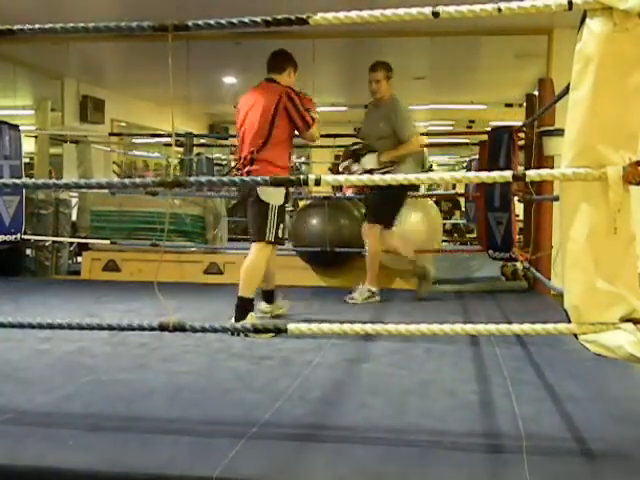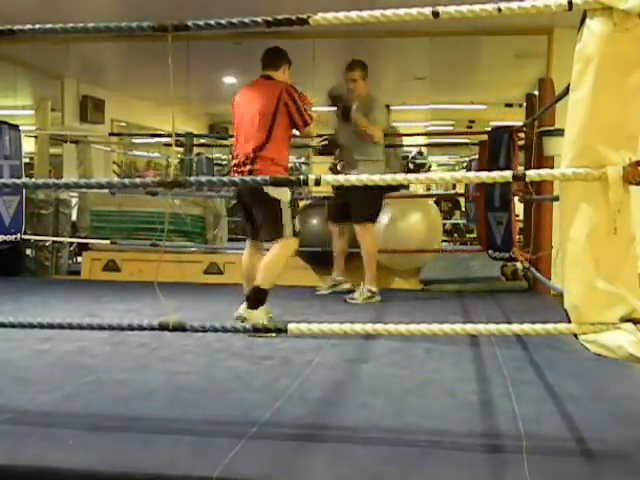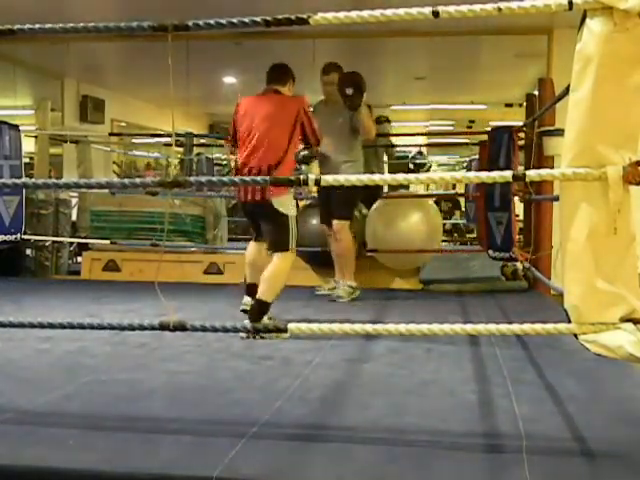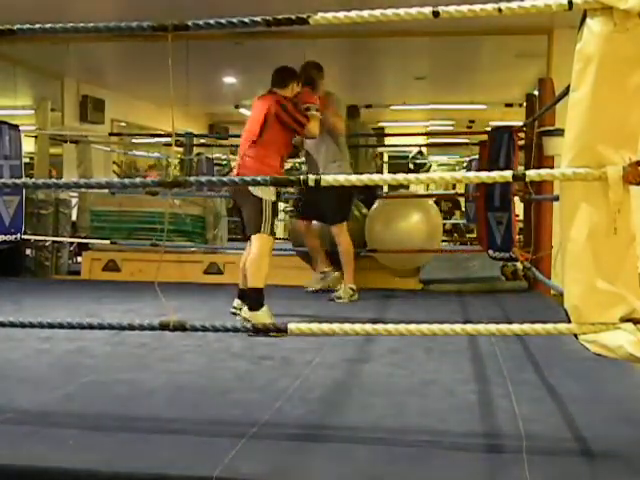
dt=0.3s
person 1, frame 1
left shoulder: (247, 97)
right shoulder: (285, 94)
right elbow: (311, 134)
right wrist: (309, 108)
left hip: (247, 176)
right hip: (269, 177)
left knee: (264, 245)
right knee: (262, 247)
left ankle: (270, 301)
right ankle: (242, 316)
person 1, frame 2
left shoulder: (242, 94)
right shoulder: (284, 91)
right elbow: (309, 131)
right wrist: (305, 108)
left hip: (242, 176)
right hip: (267, 175)
left knee: (254, 243)
right knee: (286, 242)
left ankle: (252, 305)
right ankle: (254, 305)
person 1, frame 3
left shoulder: (244, 104)
right shoulder: (296, 107)
left elbow: (233, 144)
right elbow: (317, 145)
left hip: (245, 188)
right hip: (275, 190)
left knee: (260, 238)
right knee: (283, 256)
left ankle: (251, 297)
right ankle: (257, 319)
person 1, frame 4
left shoulder: (262, 102)
right shoulder: (281, 103)
right elbow: (312, 130)
right wrist: (312, 111)
left hip: (243, 179)
right hip: (258, 178)
left knee: (255, 241)
right knee: (262, 240)
left ankle: (242, 299)
right ankle: (255, 307)
person 2, frame 1
left shoulder: (398, 110)
right shoulder: (370, 109)
left elbow: (414, 145)
right elbow: (364, 139)
left wrist: (381, 158)
right hip: (378, 177)
left knee: (371, 229)
right knee: (381, 232)
left ankle: (370, 287)
right ankle: (420, 269)
person 2, frame 2
left shoulder: (374, 106)
right shoulder: (343, 105)
left elbow: (377, 136)
left wrist: (354, 114)
left hip: (368, 175)
right hip: (347, 174)
left knee: (363, 228)
right knee: (337, 226)
left ankle: (370, 287)
right ankle: (339, 277)
person 2, frame 3
left shoulder: (352, 107)
right shoulder: (317, 109)
left elbow: (370, 134)
left wrist: (359, 107)
left hip: (349, 175)
right hip: (326, 176)
left knee: (340, 227)
right knee: (331, 230)
left ankle: (350, 283)
right ankle: (339, 279)
person 2, frame 4
left shoulder: (331, 101)
left elbow: (339, 129)
left wrist: (320, 103)
left hip: (336, 174)
right hip: (313, 175)
left knee: (338, 229)
right knee: (302, 224)
left ankle: (349, 285)
right ankle: (324, 270)
